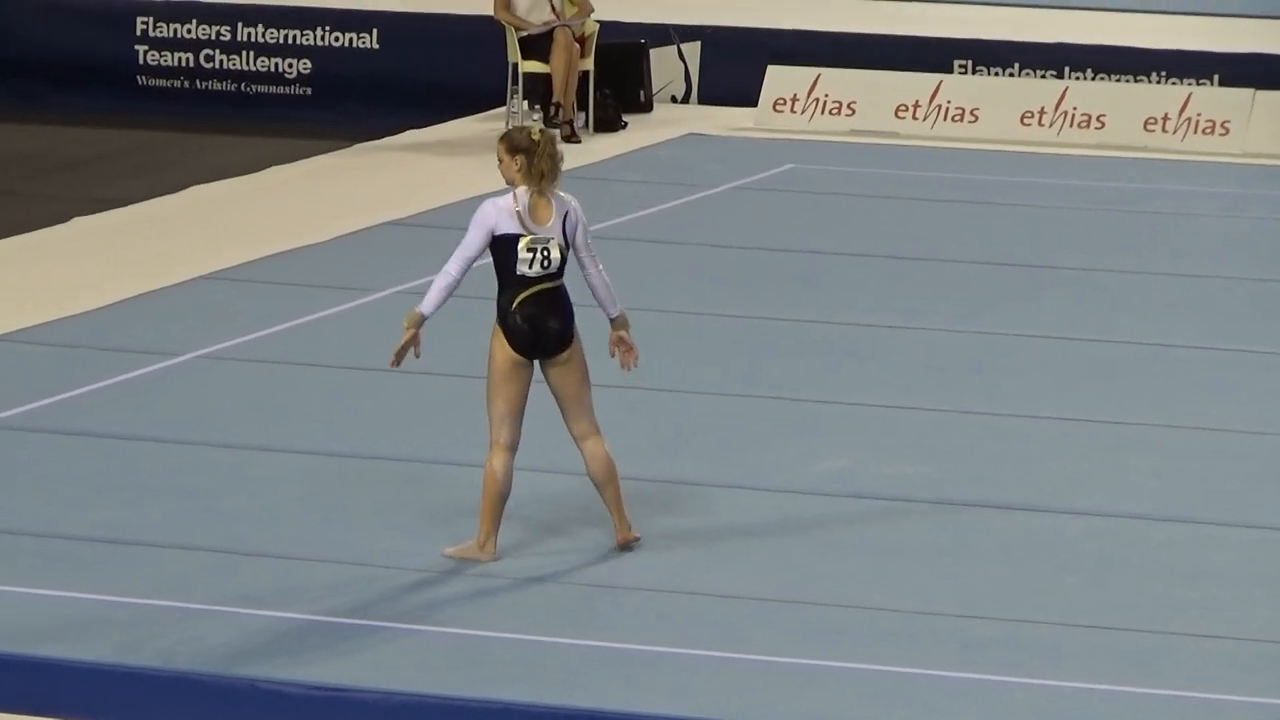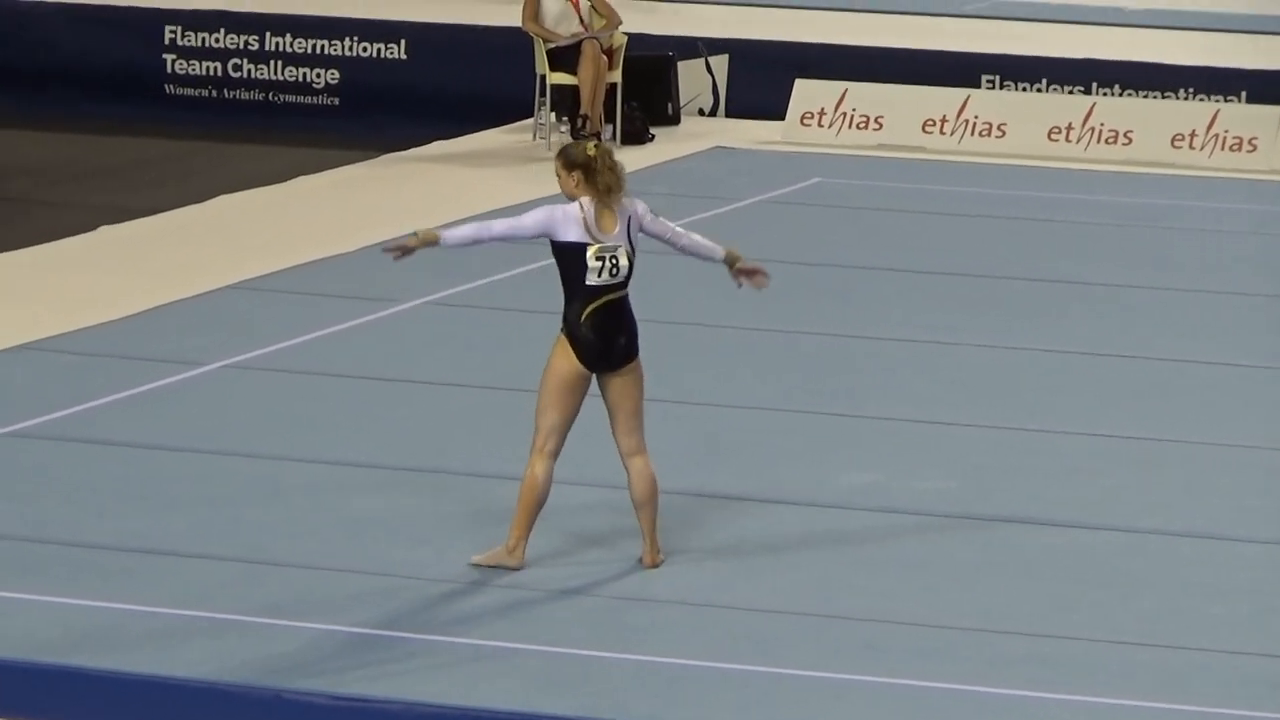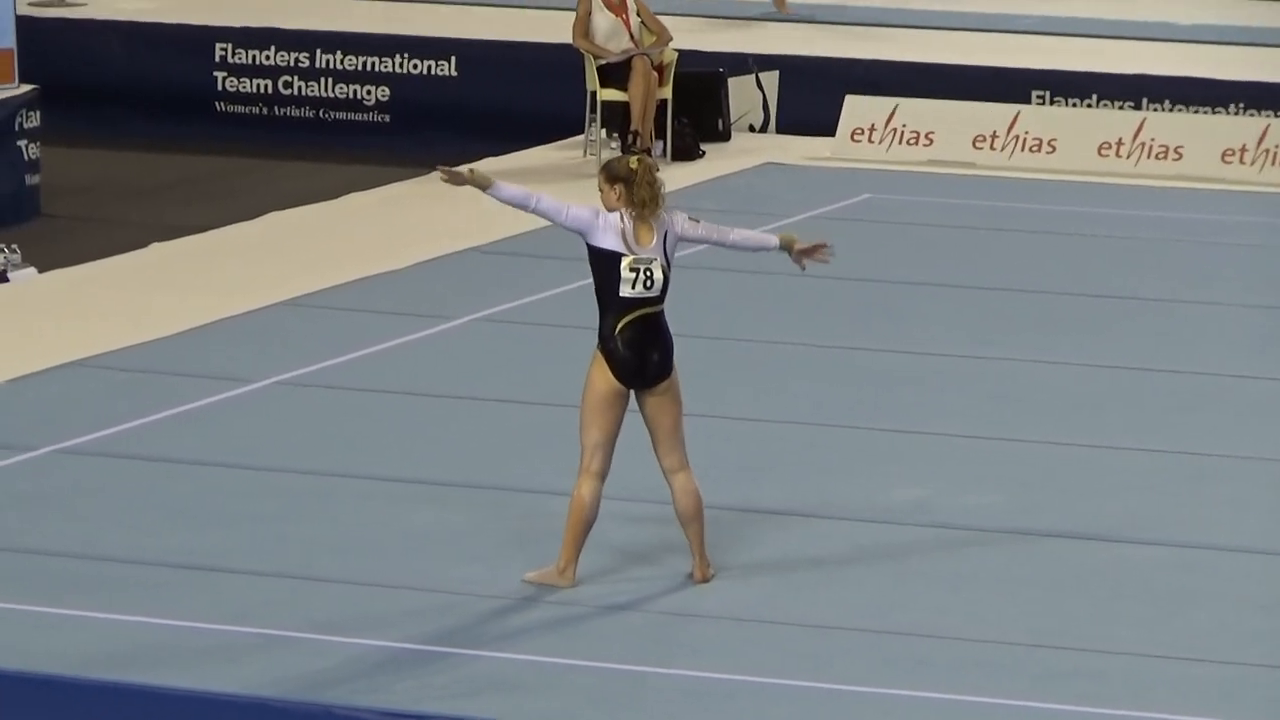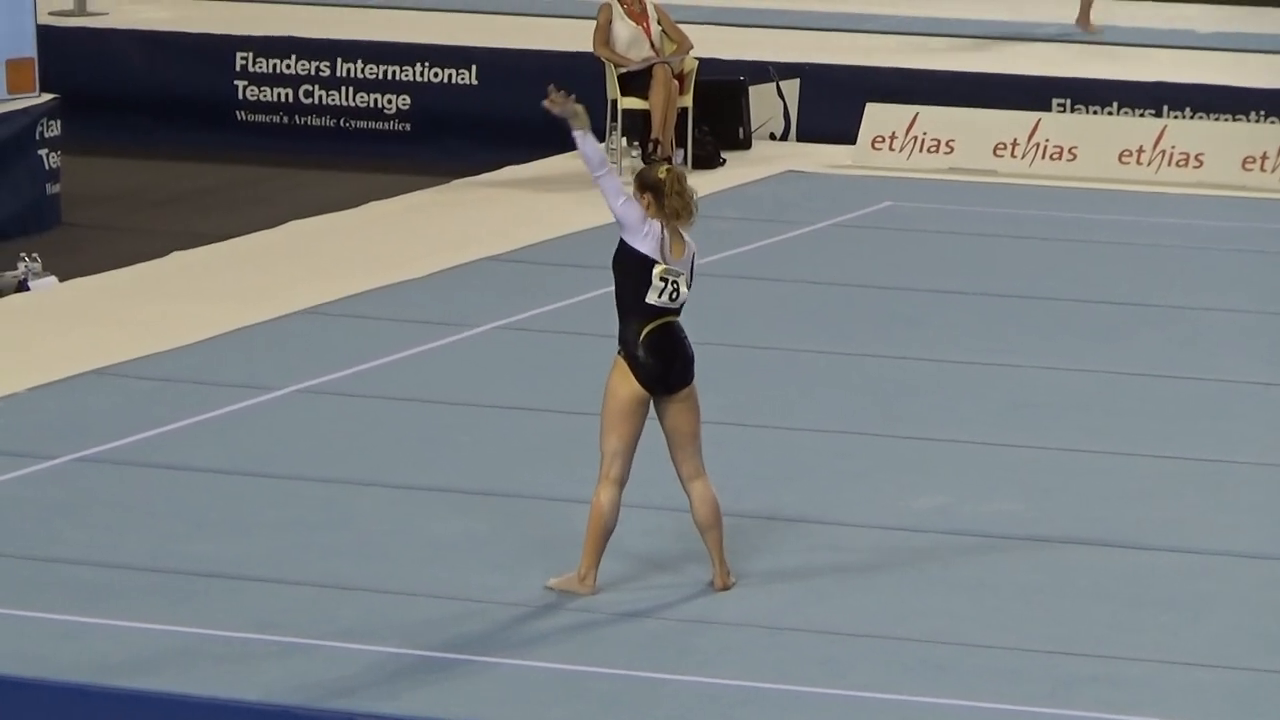
dt=0.4s
person 1, frame 1
left shoulder: (495, 210)
right shoulder: (568, 206)
left elbow: (455, 269)
right elbow: (592, 269)
left wrist: (416, 321)
right wrist: (619, 323)
left hip: (516, 326)
right hip: (559, 323)
left knee: (503, 444)
right knee: (587, 432)
left ankle: (485, 542)
right ankle: (622, 527)
person 1, frame 2
left shoulder: (560, 217)
right shoulder: (630, 211)
left elbow: (494, 231)
right elbow: (679, 237)
left wrist: (431, 238)
right wrist: (730, 260)
left hip: (580, 337)
right hip: (622, 336)
left knee: (544, 449)
right knee: (634, 450)
left ankle: (514, 547)
right ankle: (651, 549)
person 1, frame 3
left shoulder: (600, 224)
right shoulder: (669, 226)
left elbow: (537, 203)
right elbow: (726, 235)
left wrist: (480, 182)
right wrist: (786, 244)
left hip: (616, 353)
right hip: (658, 352)
left knee: (592, 469)
right knee: (677, 466)
left ankle: (564, 567)
right ankle: (701, 563)
person 1, frame 4
left shoulder: (642, 230)
right shoulder: (686, 245)
left elbow: (602, 173)
left wrist: (578, 121)
left hip: (638, 364)
right hip: (677, 360)
left knee: (612, 477)
right knee: (693, 473)
left ankle: (585, 575)
right ankle: (720, 571)
